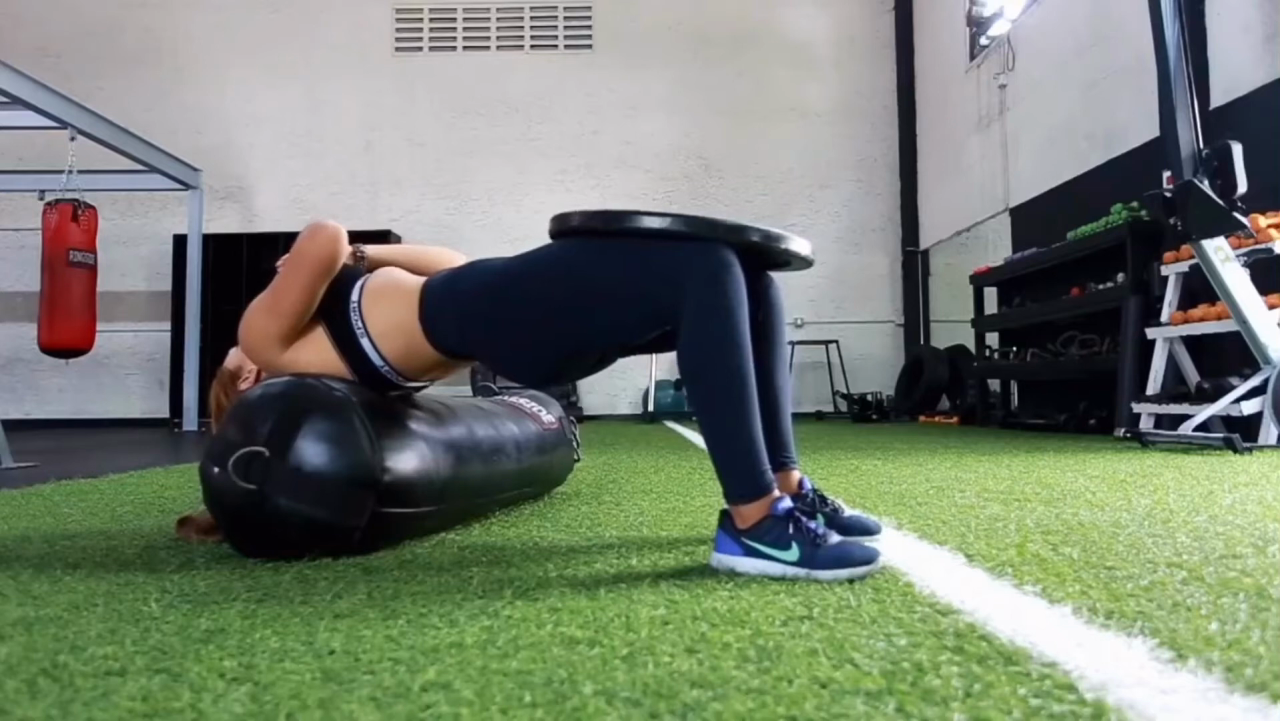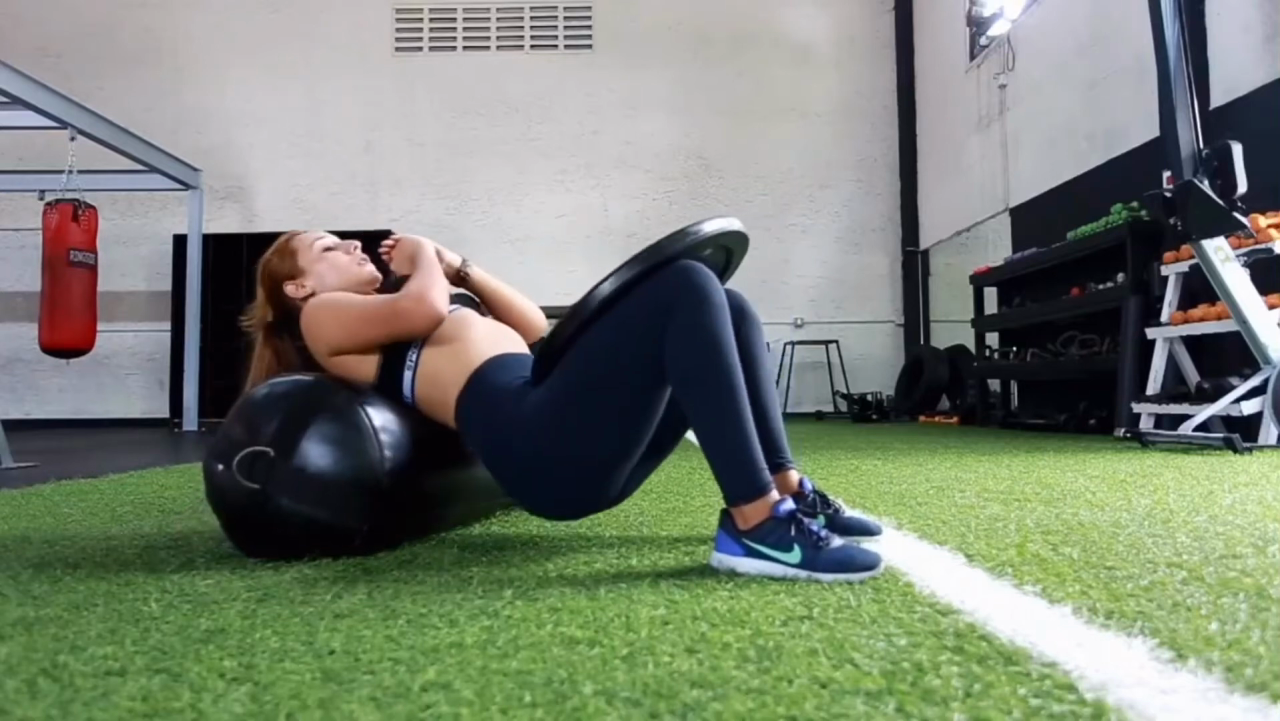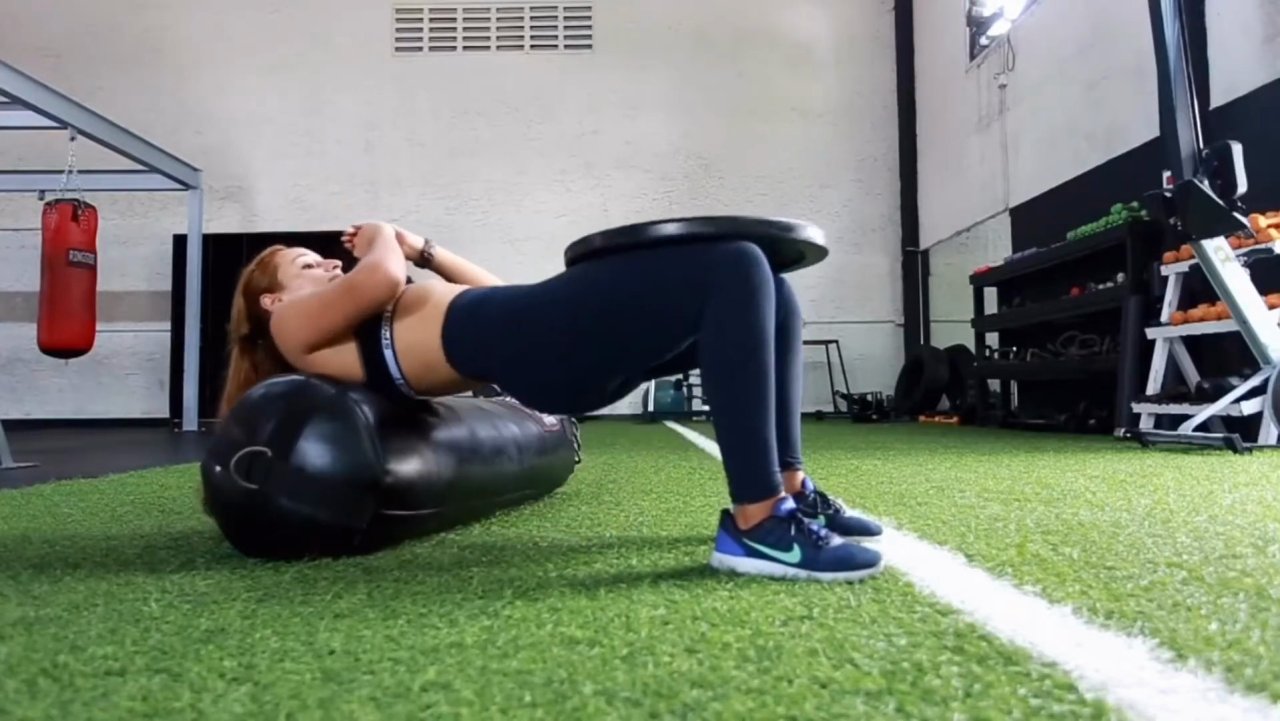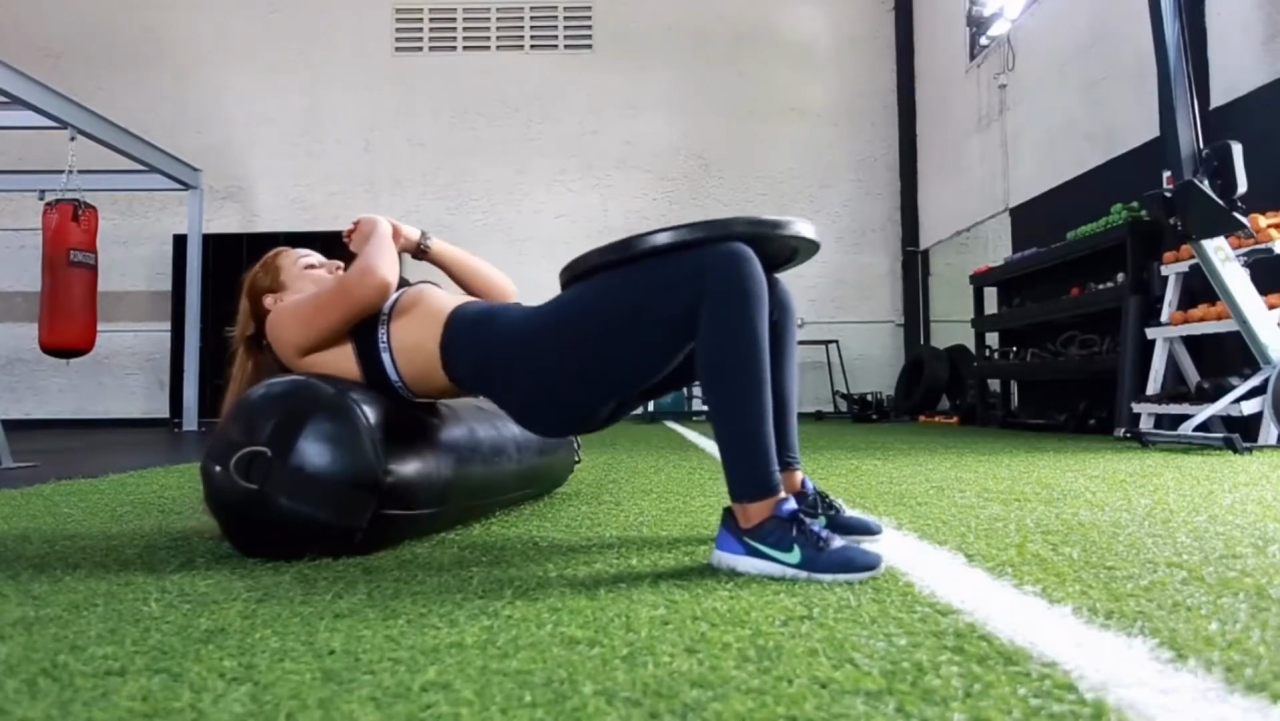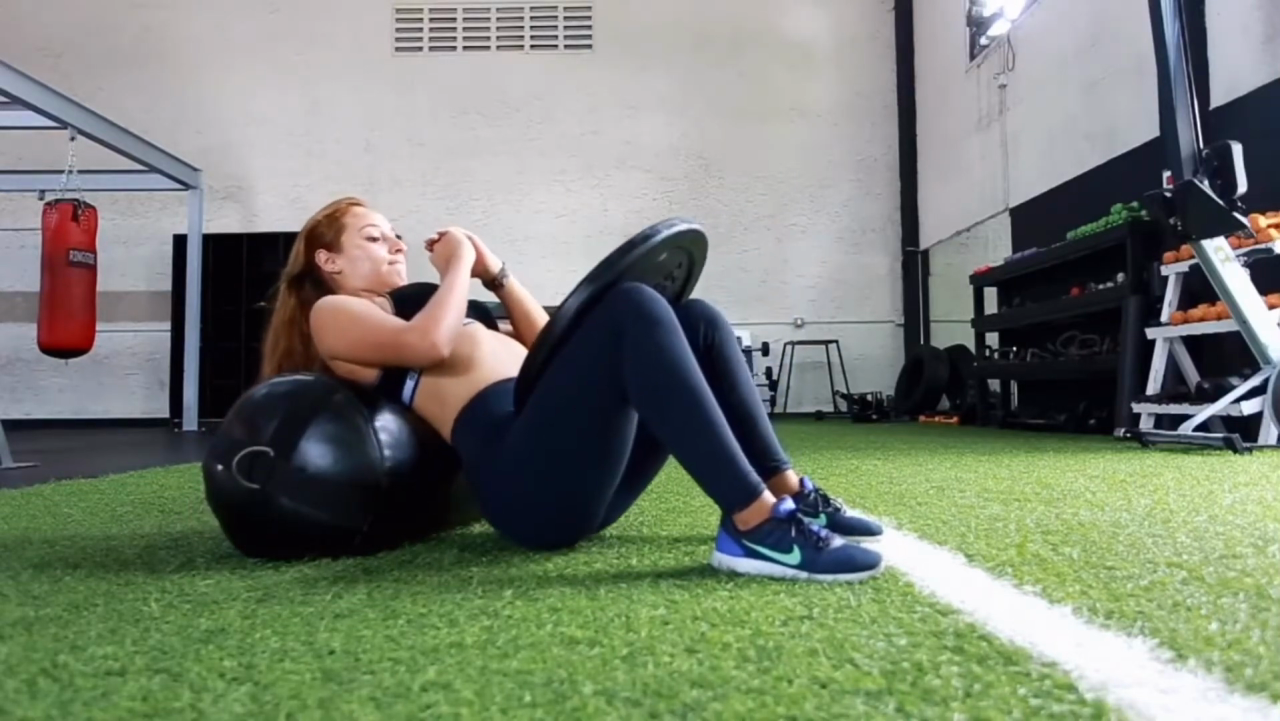
dt=1s
person 1, frame 1
left shoulder: (367, 344)
right shoulder: (268, 335)
left elbow: (448, 261)
right elbow: (323, 239)
left wrist: (362, 256)
right wrist: (346, 258)
left hip: (539, 322)
right hip: (506, 314)
left knee: (745, 279)
right knee: (705, 267)
left ankle: (785, 489)
right ankle: (755, 524)
person 1, frame 2
left shoulder: (388, 319)
right shoulder: (321, 317)
left elbow: (533, 326)
right elbow: (422, 308)
left wrist: (457, 267)
right wrist: (423, 260)
left hip: (580, 444)
right hip: (541, 447)
left knee: (728, 310)
right knee: (687, 286)
left ankle: (789, 493)
right ankle: (757, 526)
person 1, frame 3
left shoulder: (376, 331)
right shoulder: (298, 328)
left elbow: (493, 290)
right elbow: (381, 281)
left wrist: (421, 249)
right wrist: (383, 244)
left hip: (547, 332)
right hip: (536, 342)
left knee: (767, 292)
right knee: (733, 269)
left ankle: (791, 491)
right ankle: (757, 525)
person 1, frame 4
left shoulder: (362, 323)
right shoulder: (290, 328)
left elbow: (501, 296)
right elbow: (373, 281)
left wrist: (418, 243)
right wrist: (377, 238)
left hip: (545, 343)
right hip: (534, 365)
left knee: (762, 296)
right knee: (728, 271)
left ankle: (789, 491)
right ankle: (760, 525)
person 1, frame 5
left shoulder: (405, 316)
right shoulder: (333, 315)
left elbow: (542, 347)
right elbow: (429, 345)
left wrist: (493, 271)
right wrist: (458, 267)
left hip: (583, 464)
right hip: (530, 473)
left knee: (698, 321)
right knee: (634, 310)
left ankle: (788, 494)
right ankle: (756, 528)
